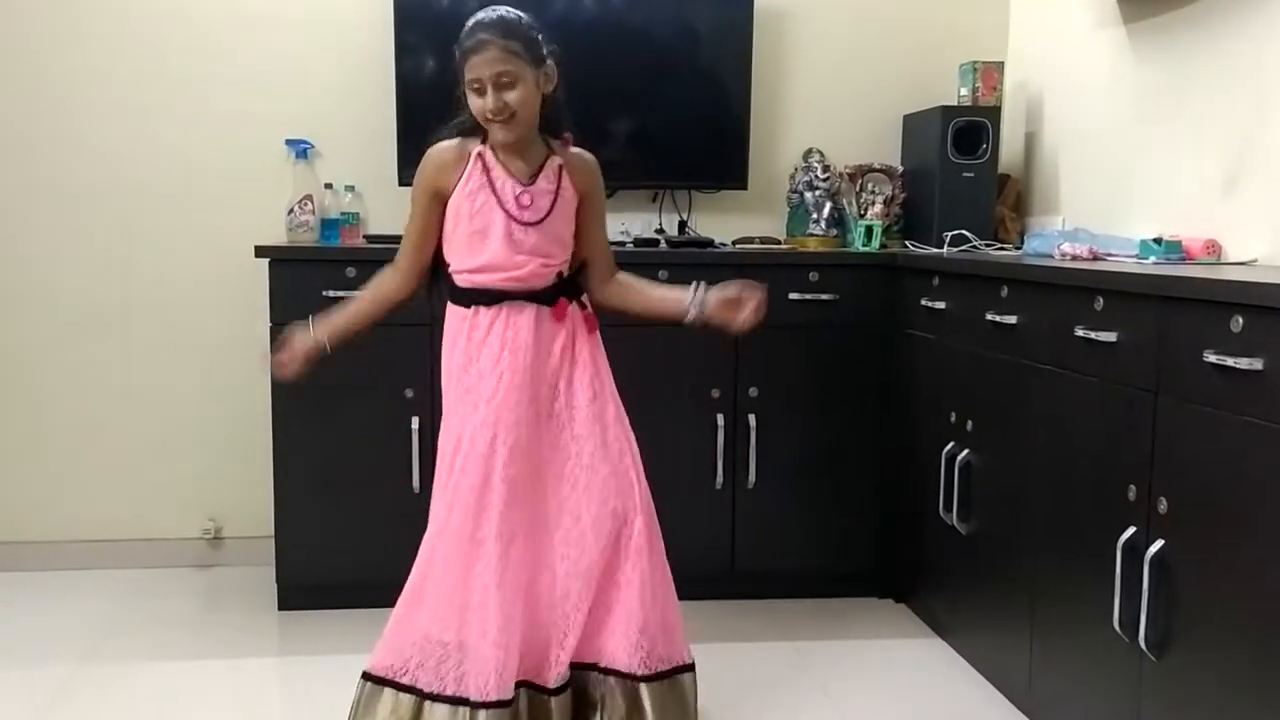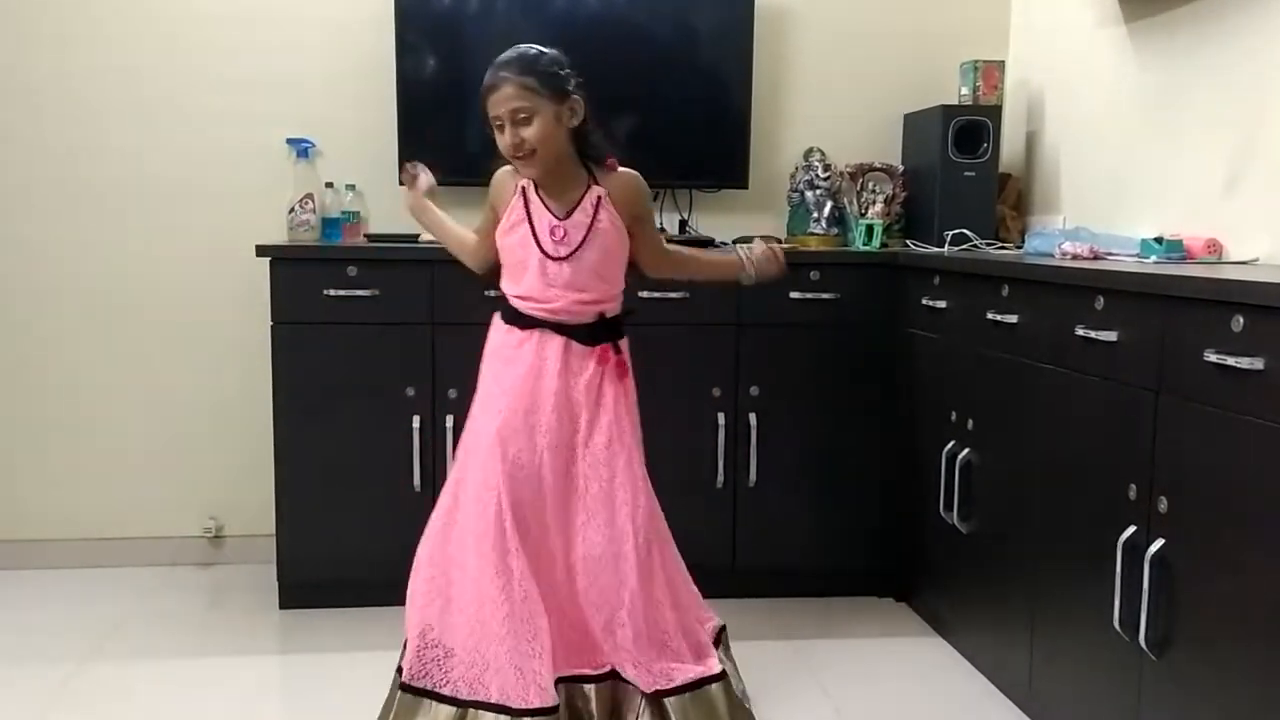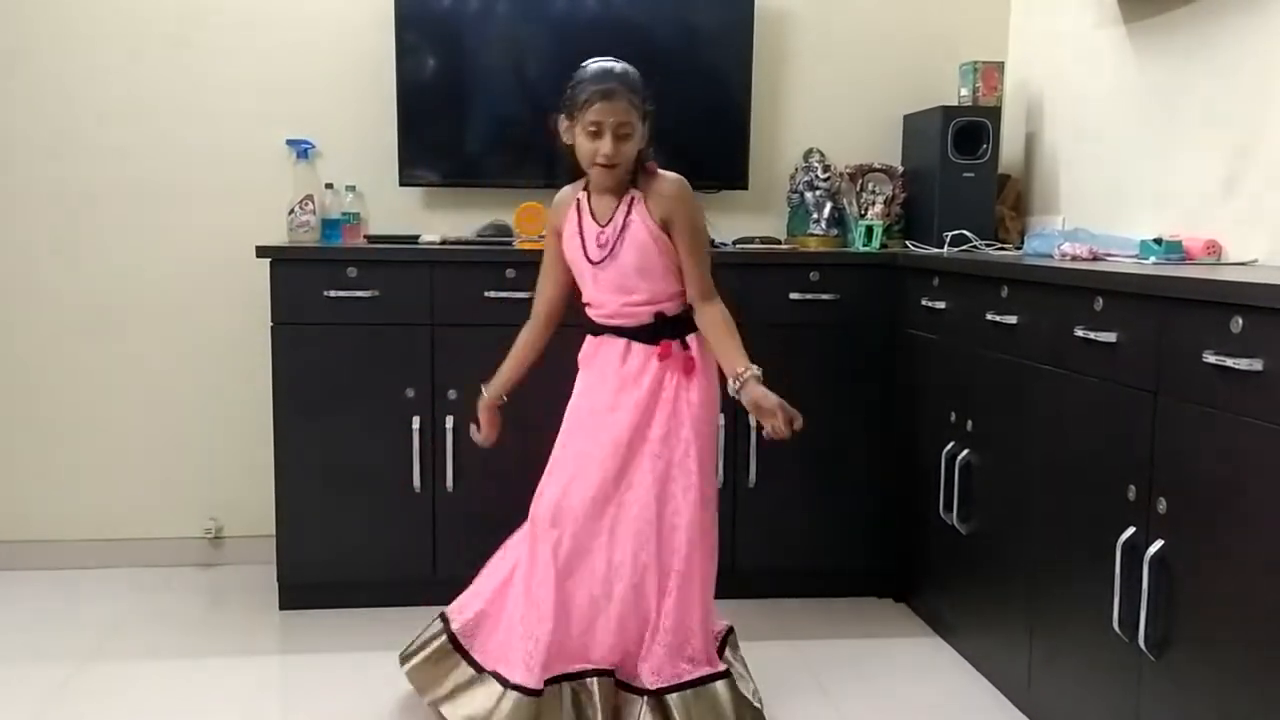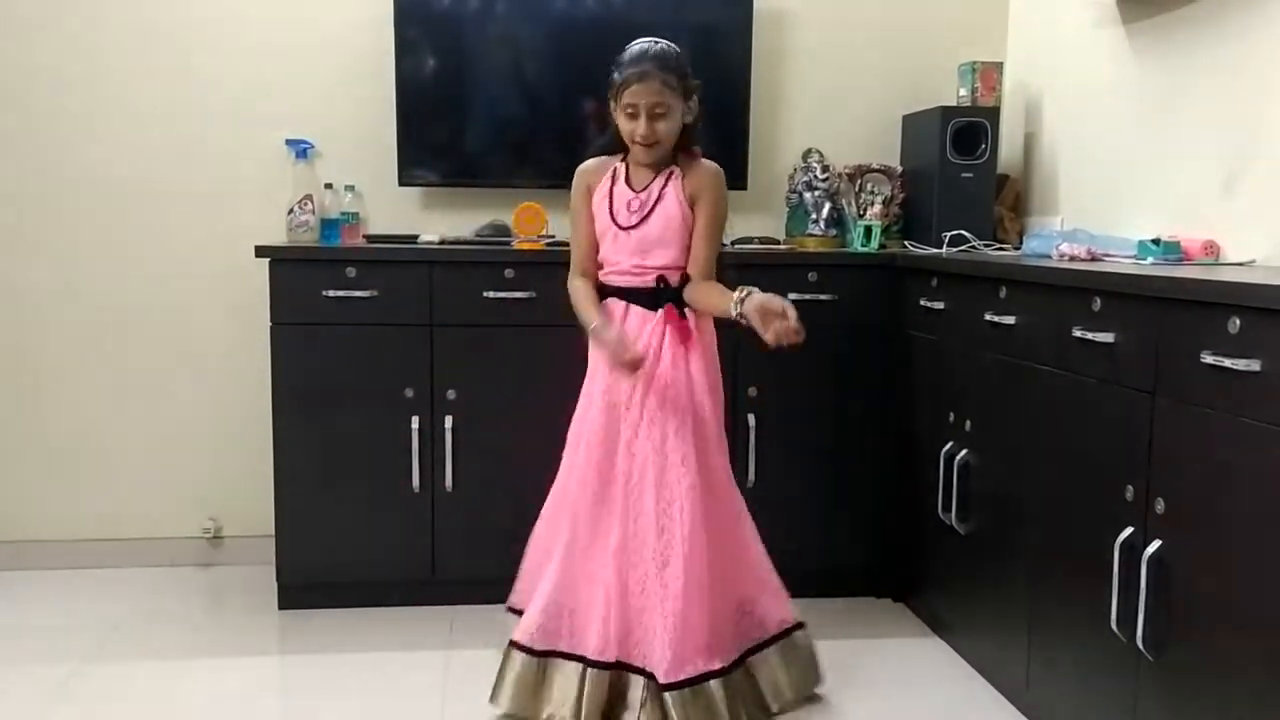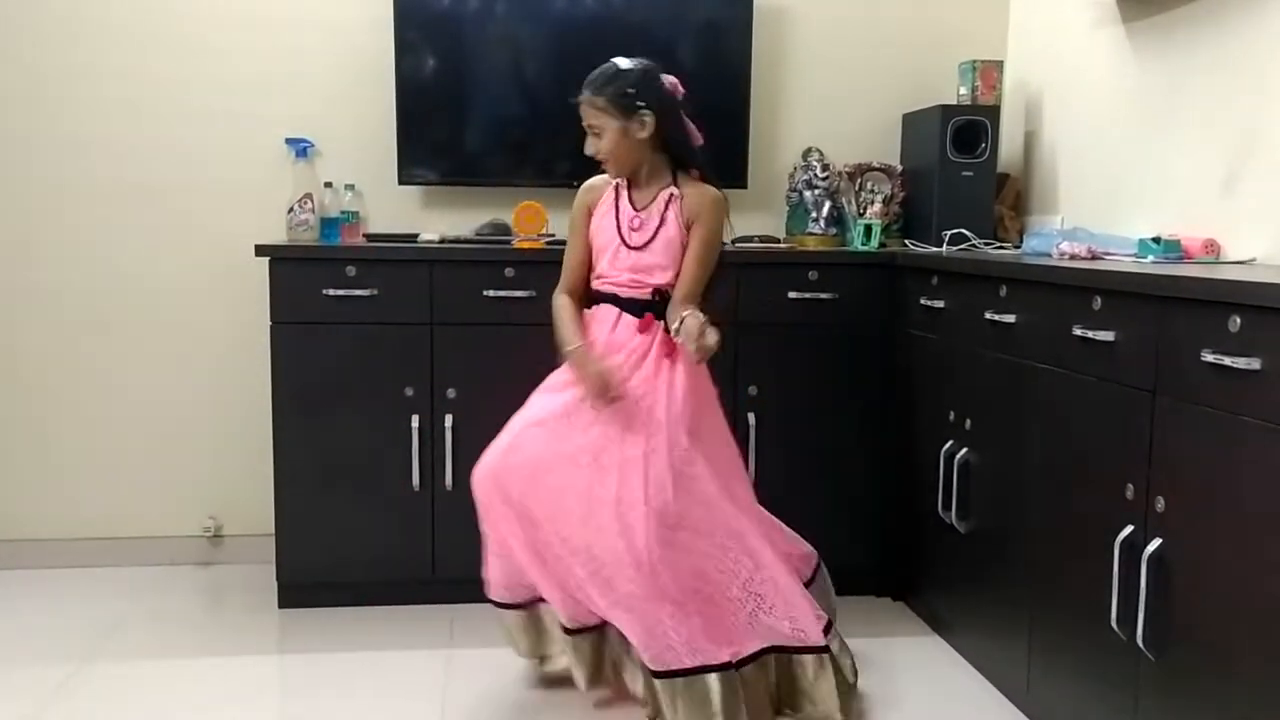
dt=0.3s
person 1, frame 1
left shoulder: (579, 169)
right shoulder: (445, 163)
left elbow: (603, 280)
right elbow: (406, 271)
left wrist: (700, 303)
right wrist: (321, 333)
left hip: (565, 354)
right hip: (481, 355)
left knee: (603, 512)
right knee: (484, 521)
person 1, frame 2
left shoulder: (622, 187)
right shoulder: (505, 187)
left elbow: (657, 258)
left wrist: (745, 265)
right wrist: (425, 210)
left hip: (597, 377)
right hip: (517, 374)
left knee: (616, 529)
right knee: (494, 525)
person 1, frame 3
left shoulder: (670, 195)
right shoulder: (565, 206)
left elbow: (704, 300)
right elbow: (545, 311)
left wrist: (749, 383)
right wrist: (498, 389)
left hip: (673, 375)
right hip: (605, 373)
left knee: (664, 525)
right knee: (567, 515)
person 1, frame 4
left shoulder: (702, 179)
right shoulder: (592, 176)
left elbow: (701, 282)
right elbow: (580, 281)
left wrist: (753, 306)
right wrist: (610, 335)
left hip: (677, 349)
right hip: (613, 348)
left knee: (678, 499)
right knee: (596, 497)
left ankle: (685, 665)
right ankle: (583, 661)
person 1, frame 5
left shoulder: (703, 200)
right shoulder: (593, 194)
left elbow: (685, 297)
right elbow: (566, 291)
left wrist: (692, 322)
right wrist: (581, 353)
left hip: (664, 364)
right hip: (593, 356)
left knee: (683, 506)
right knee: (509, 474)
